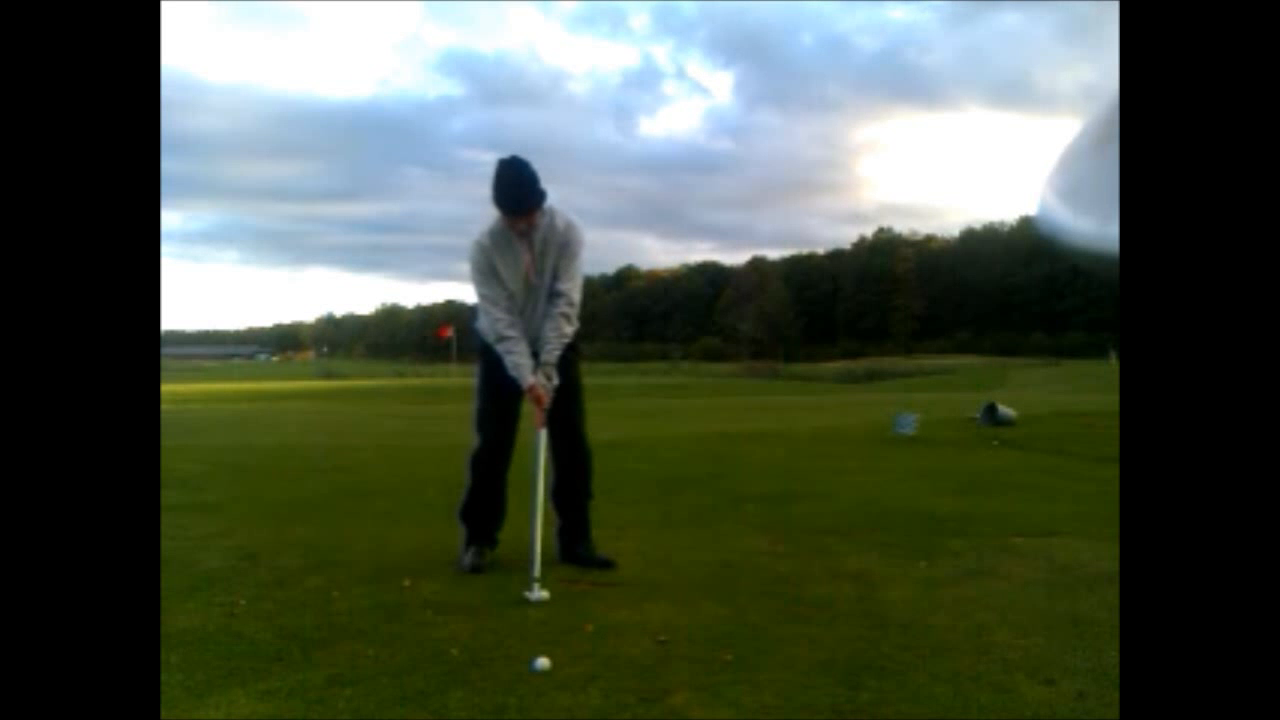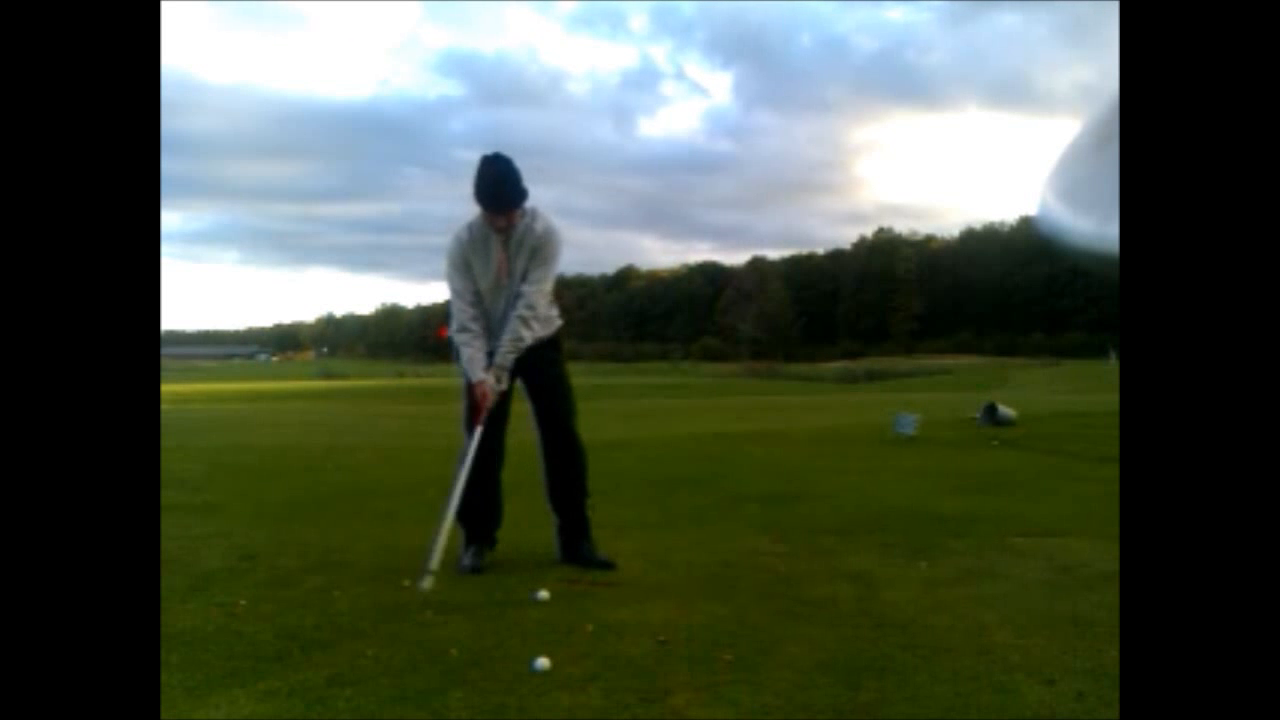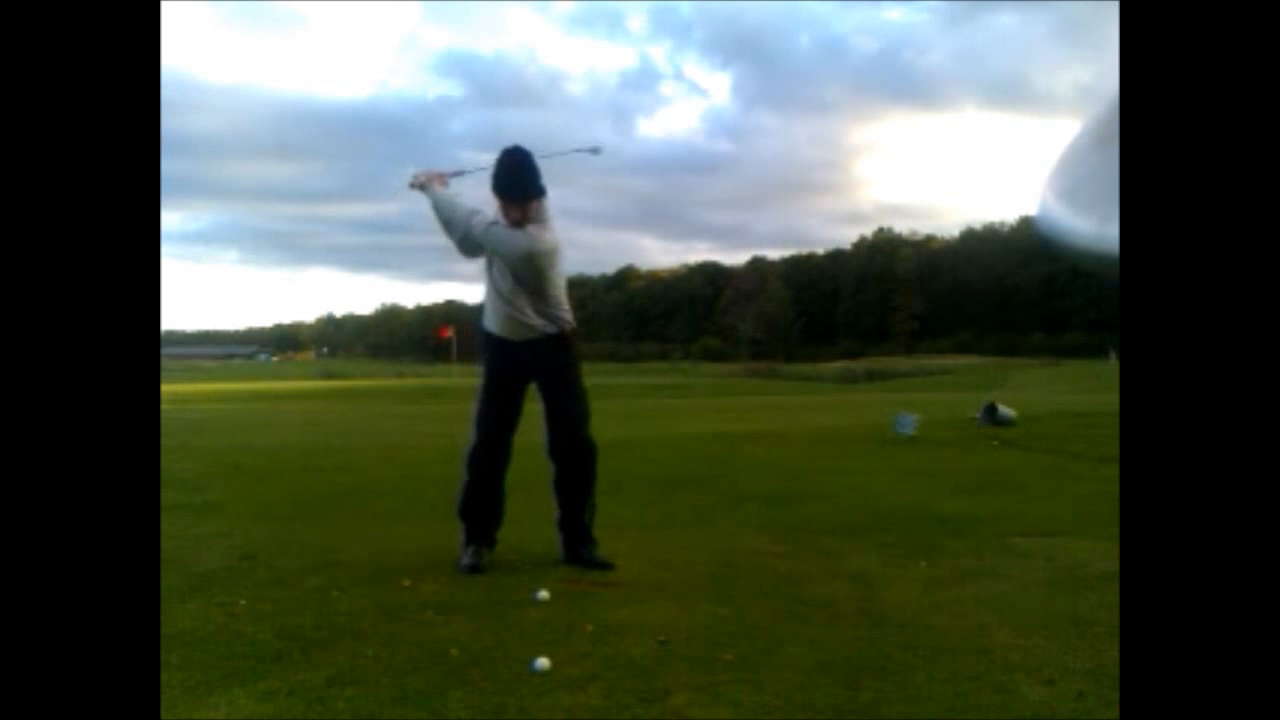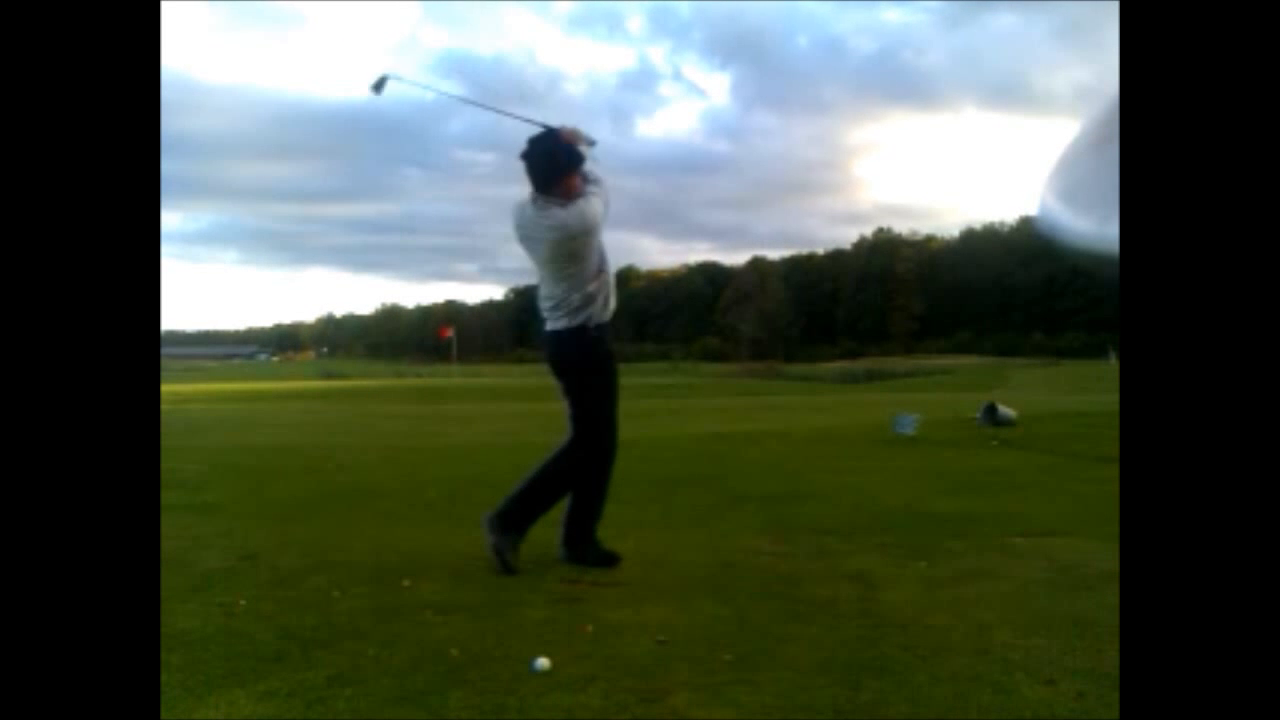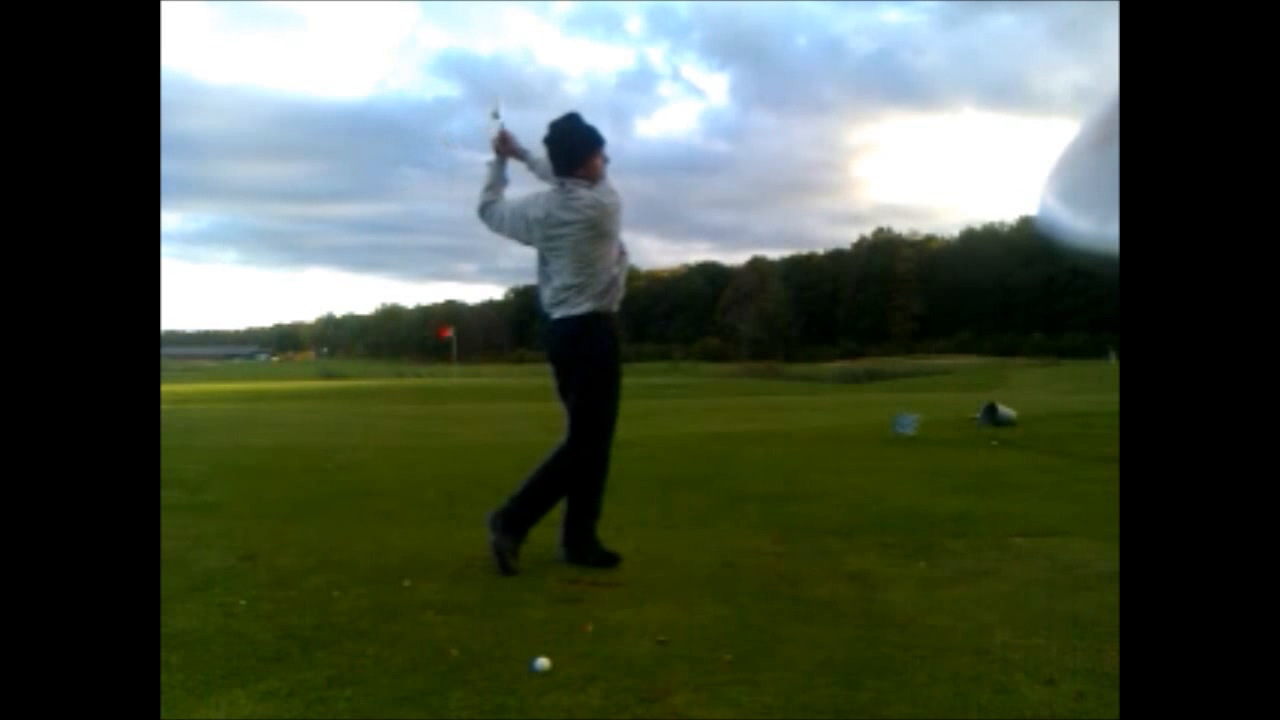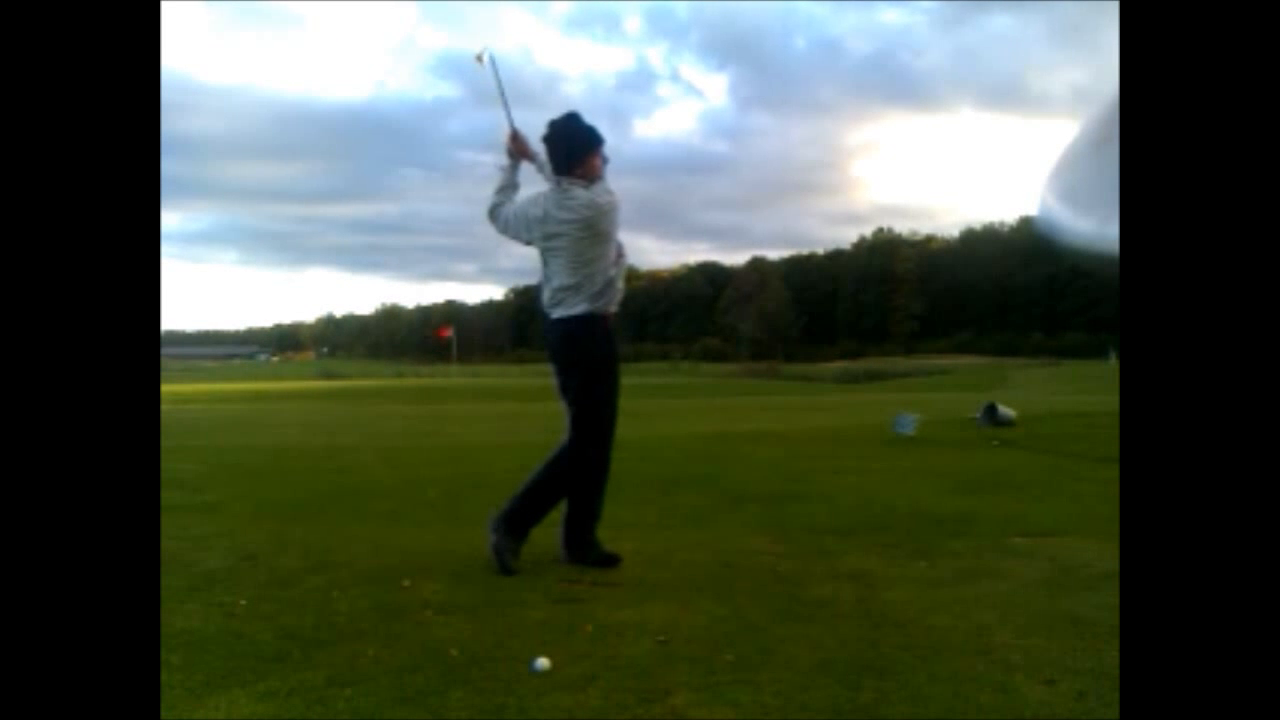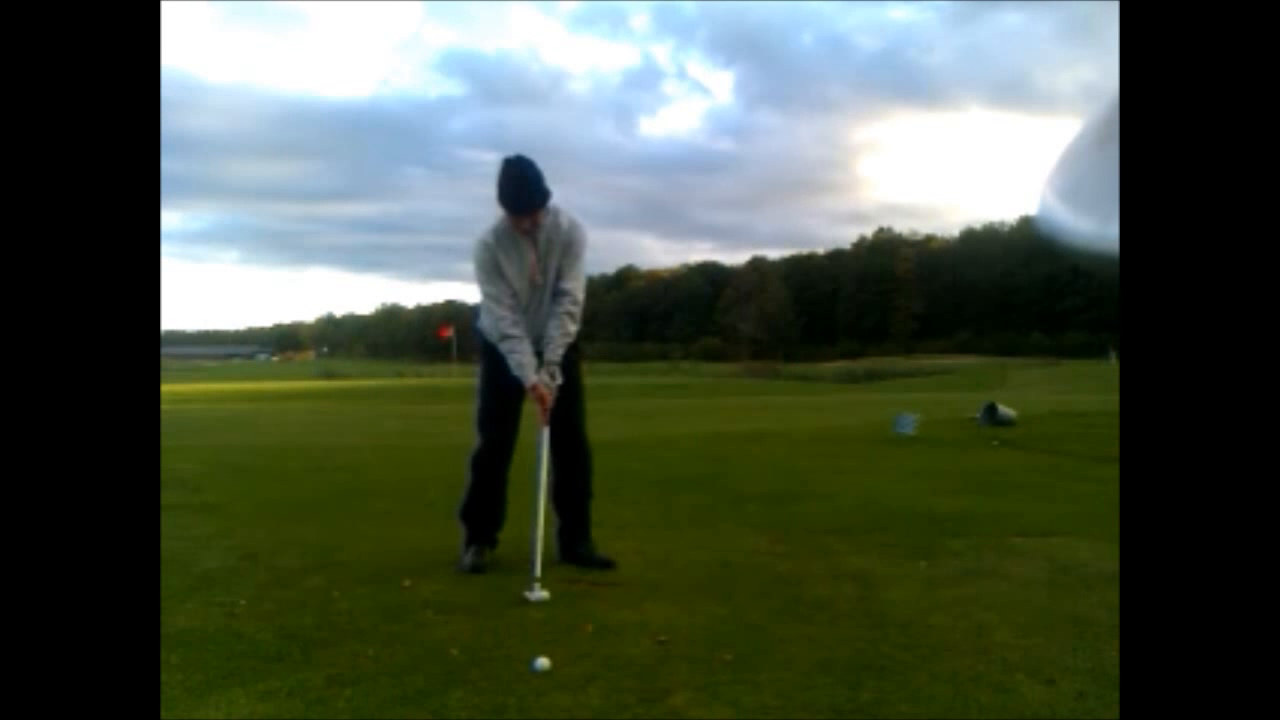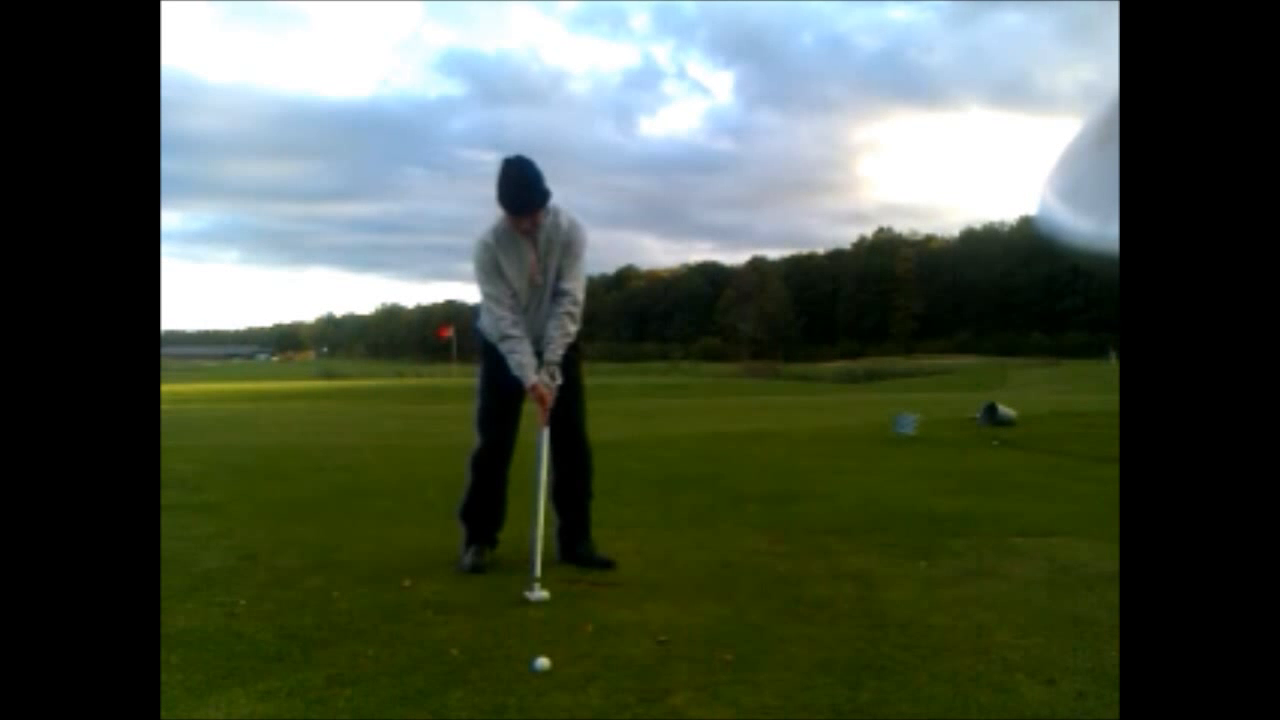
dt=0.5s
person 1, frame 1
left shoulder: (566, 231)
right shoulder: (485, 247)
left elbow: (565, 302)
right elbow: (500, 320)
left wrist: (547, 369)
right wrist: (527, 379)
left hip: (556, 346)
right hip: (500, 349)
left knee: (572, 443)
right knee: (493, 444)
left ankle: (575, 539)
right ankle: (479, 538)
person 1, frame 2
left shoulder: (544, 234)
right shoulder: (464, 242)
left elbow: (529, 308)
right elbow: (466, 314)
left wrist: (502, 370)
right wrist: (479, 374)
left hip: (540, 345)
right hip: (484, 350)
left knee: (563, 441)
right knee: (483, 444)
left ankle: (576, 539)
right ankle: (478, 538)
person 1, frame 3
left shoulder: (534, 243)
right shoulder: (504, 219)
left elbow: (470, 225)
right elbow: (470, 241)
left wrist: (434, 188)
right wrist: (439, 193)
left hip: (551, 345)
right hip: (503, 344)
left knee: (574, 442)
right knee: (489, 444)
left ankle: (577, 539)
right ankle: (478, 537)
person 1, frame 4
left shoulder: (525, 212)
right shoulder: (577, 220)
right elbow: (598, 192)
left wrist: (561, 149)
right wrist: (571, 147)
left hip: (573, 337)
right hip: (582, 341)
left knee: (597, 440)
right knee: (589, 442)
left ankle: (580, 537)
right ankle: (510, 519)
person 1, frame 5
left shoulder: (536, 209)
right shoulder: (605, 203)
left elbow: (488, 210)
right elbow: (577, 187)
left wrist: (500, 159)
right wrist: (521, 154)
left hip: (561, 329)
right hip: (592, 331)
left knee: (590, 438)
right knee: (587, 440)
left ankle: (580, 538)
right ankle: (512, 519)
person 1, frame 6
left shoulder: (537, 207)
right shoulder: (601, 204)
left elbow: (498, 213)
left wrist: (514, 162)
right wrist: (533, 158)
left hip: (562, 327)
right hip: (588, 329)
left knee: (591, 437)
right knee: (588, 440)
left ankle: (579, 538)
right ankle: (513, 522)
person 1, frame 7
left shoulder: (569, 231)
right shoulder: (489, 245)
left elbow: (569, 301)
right elbow: (503, 318)
left wrist: (550, 369)
right wrist: (530, 377)
left hip: (557, 344)
right hip: (504, 348)
left knee: (572, 442)
right knee: (494, 443)
left ankle: (575, 539)
right ankle: (479, 538)
person 1, frame 8
left shoulder: (569, 231)
right shoulder: (489, 245)
left elbow: (569, 301)
right elbow: (504, 318)
left wrist: (550, 367)
right wrist: (530, 377)
left hip: (558, 344)
right hip: (504, 348)
left knee: (572, 442)
right knee: (494, 443)
left ankle: (575, 539)
right ankle: (479, 538)
